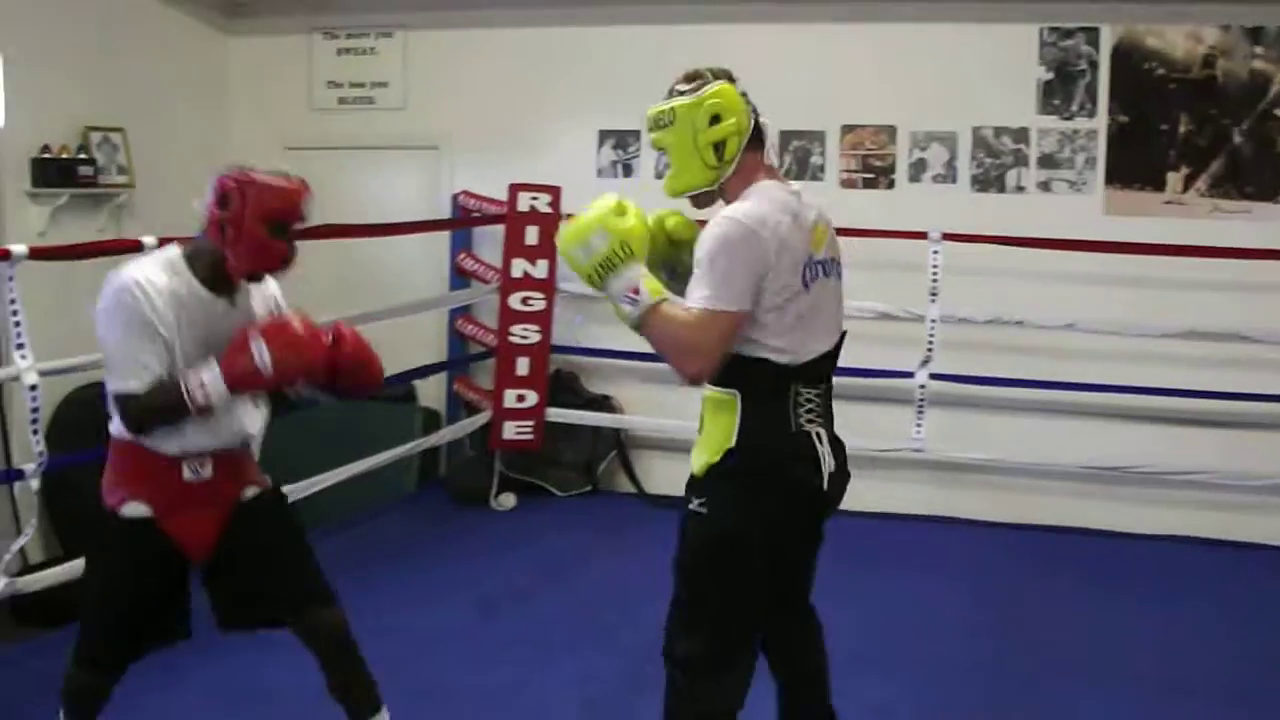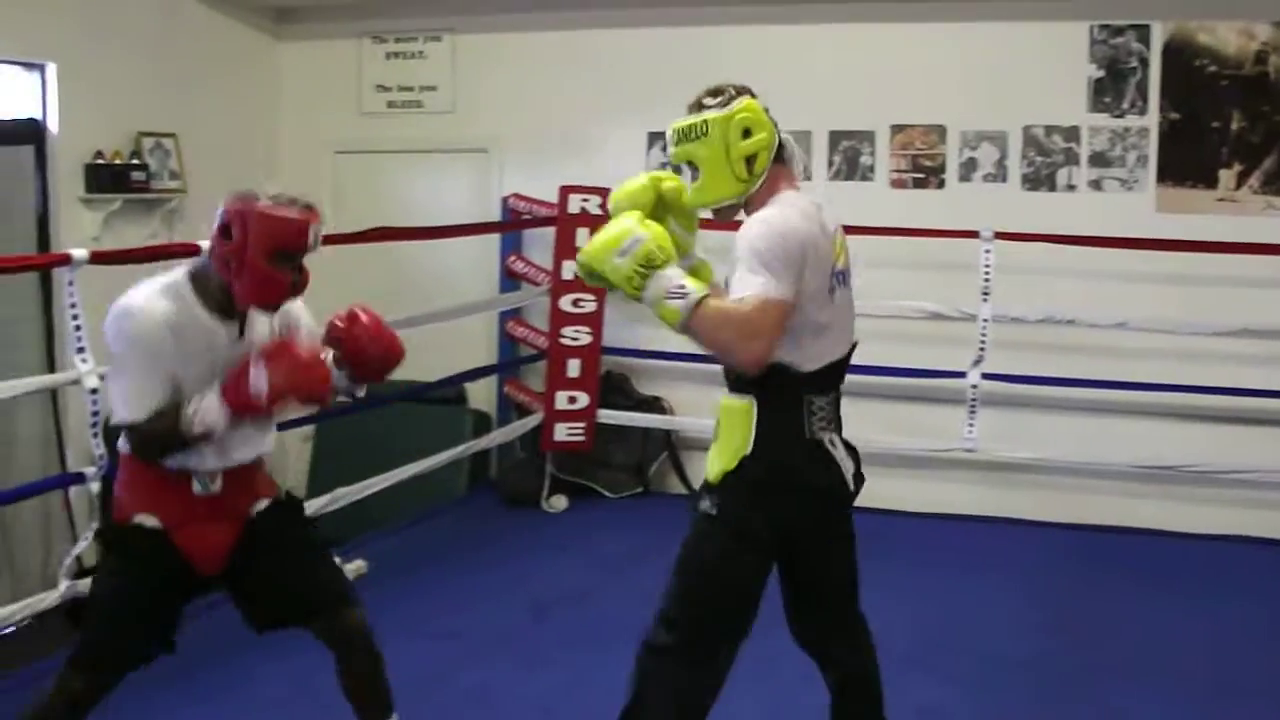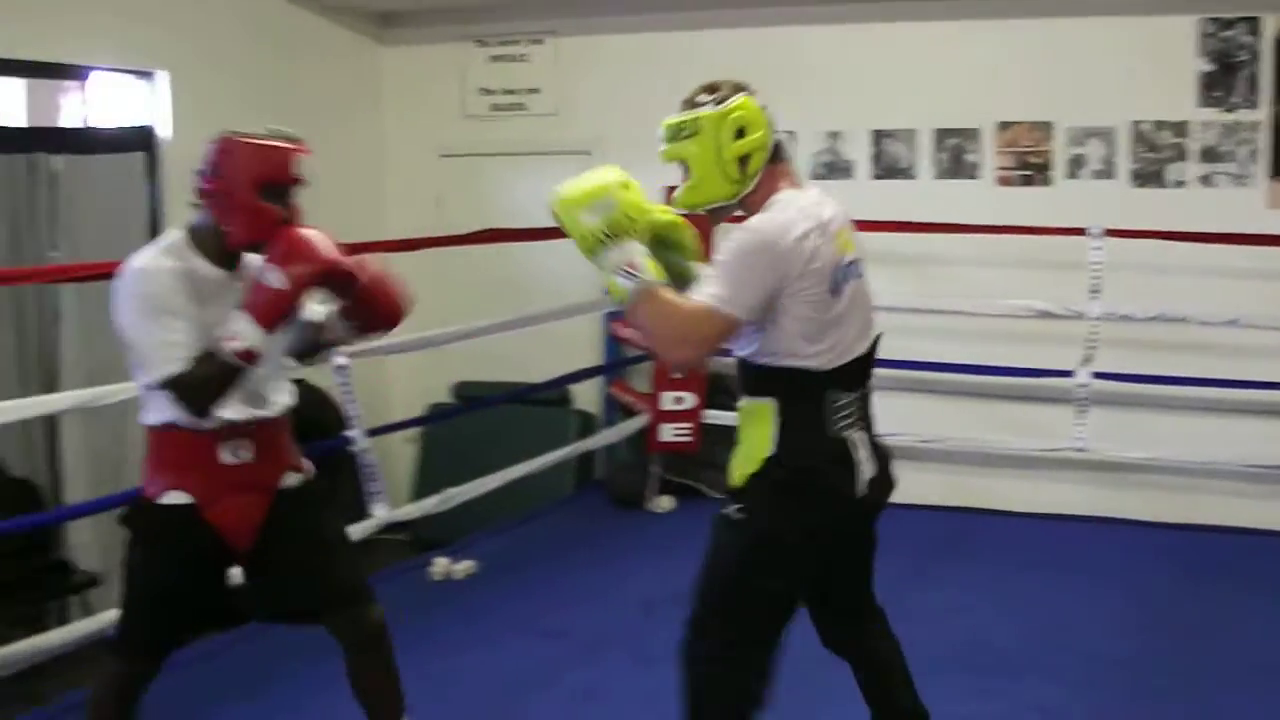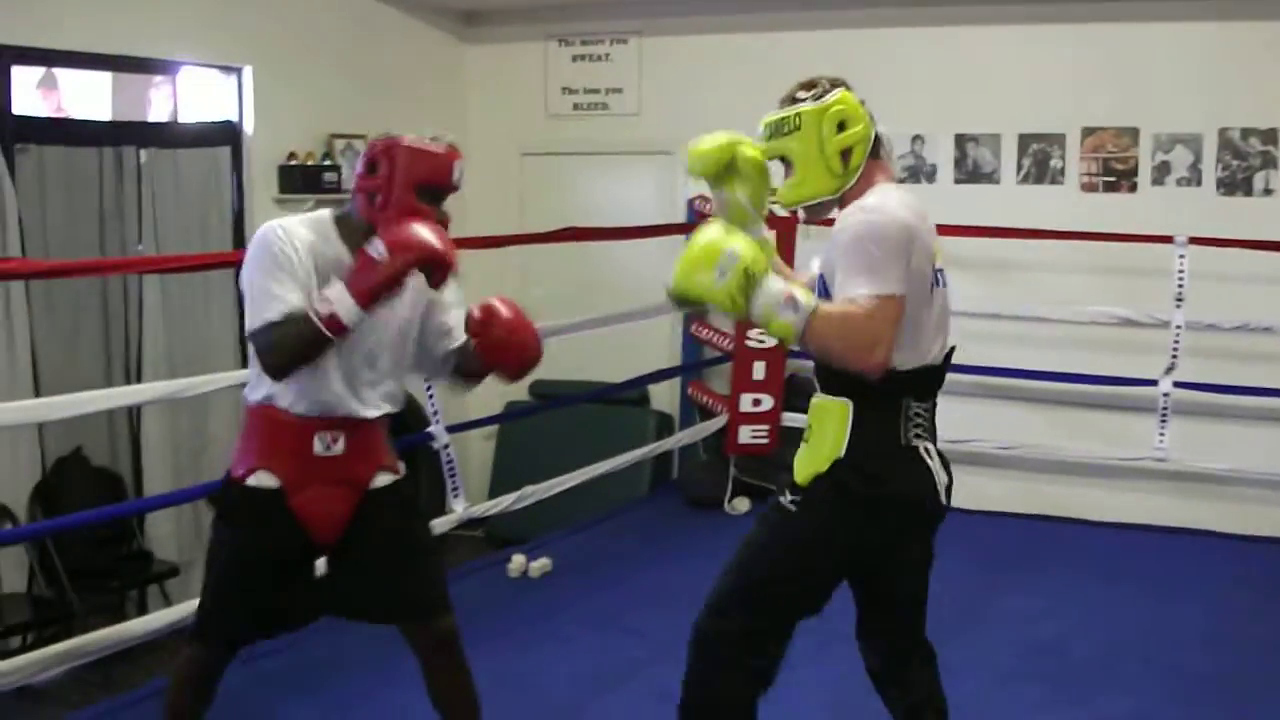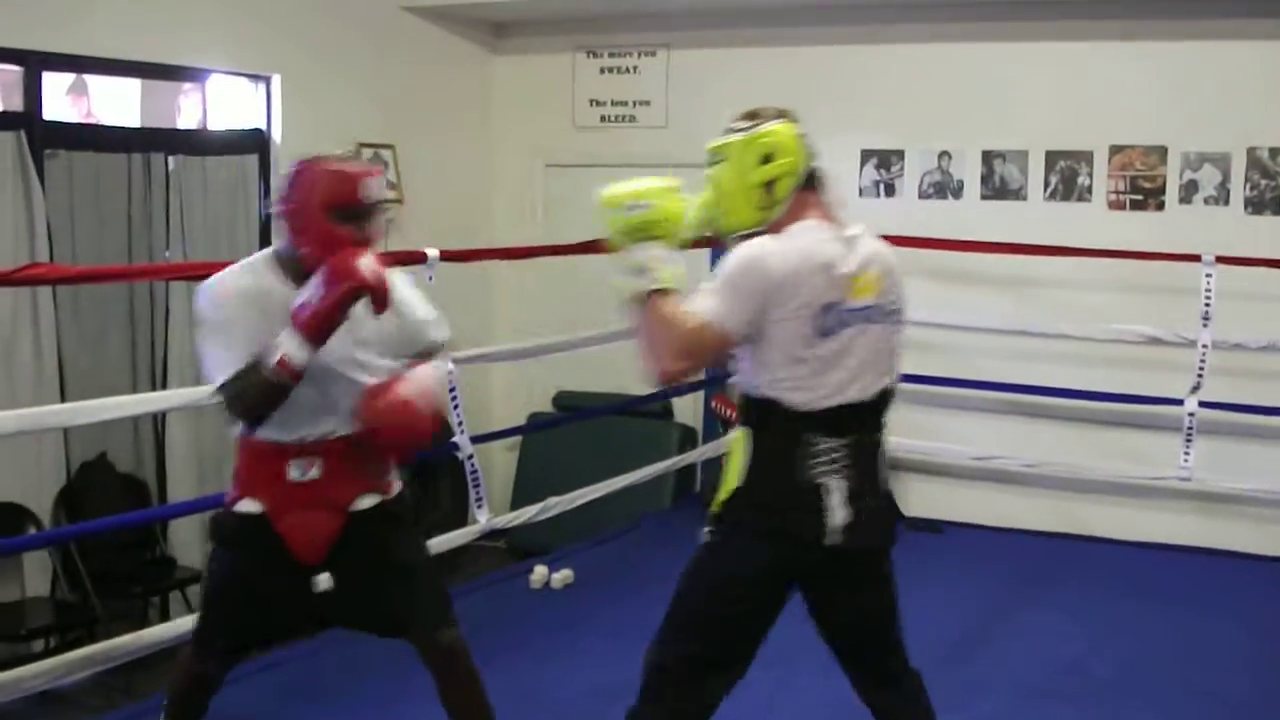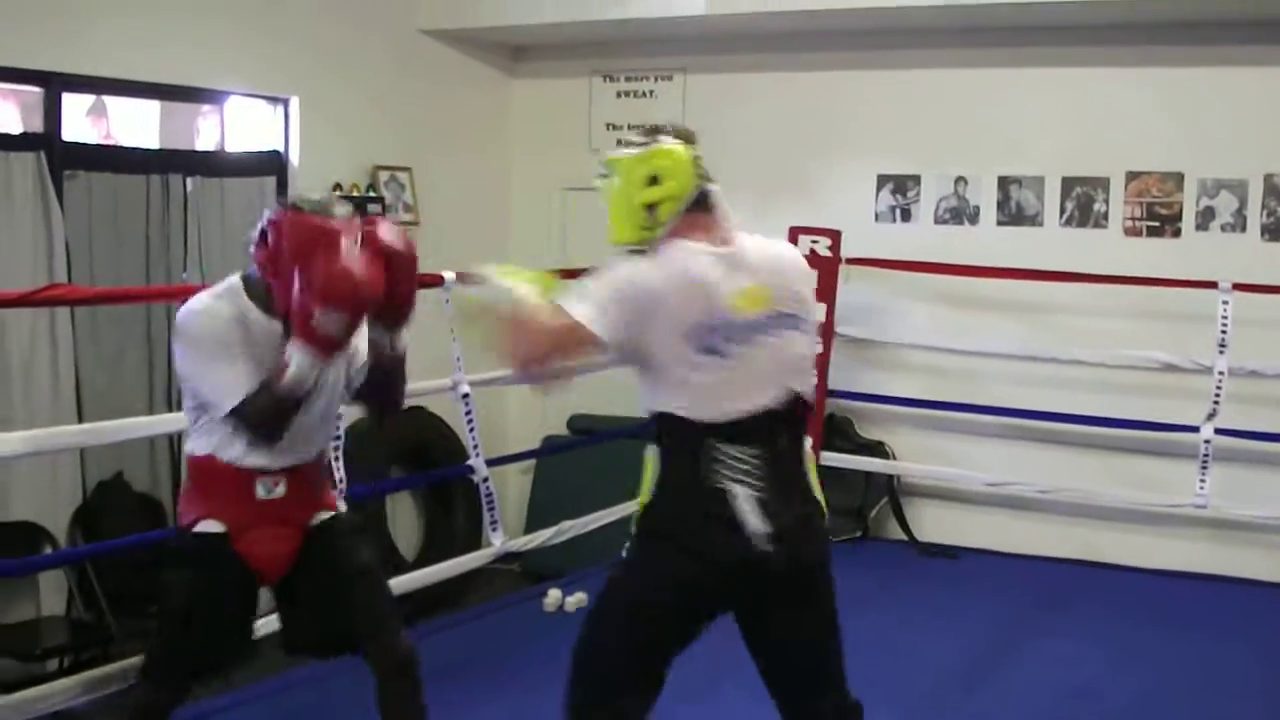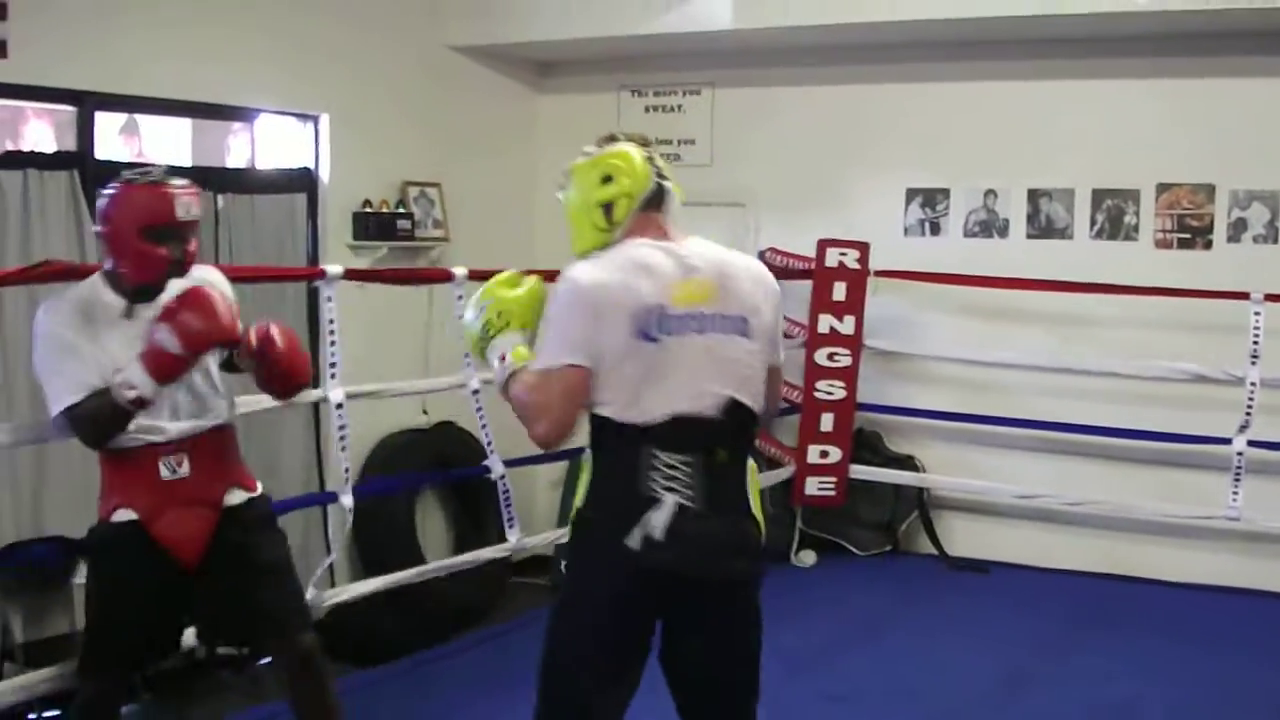
dt=0.4s
person 1, frame 1
left shoulder: (739, 225)
right shoulder: (804, 214)
left elbow: (696, 358)
left wrist: (622, 273)
right wrist: (684, 262)
left hip: (751, 466)
right hip: (806, 456)
left knee: (701, 649)
right knee: (784, 614)
person 1, frame 2
left shoulder: (774, 229)
right shoulder: (811, 221)
left elbow: (746, 344)
right elbow: (736, 313)
left wrist: (654, 278)
right wrist: (677, 251)
left hip: (767, 470)
right hip: (819, 463)
left knee: (684, 648)
right knee: (830, 620)
person 1, frame 3
left shoulder: (763, 236)
right shoulder: (821, 213)
left elbow: (679, 346)
left wrist: (618, 245)
right wrist: (682, 263)
left hip: (793, 476)
right hip: (848, 464)
left knee: (723, 654)
right knee: (852, 619)
person 1, frame 4
left shoulder: (873, 219)
right shoulder: (894, 215)
left elbow: (863, 348)
right elbow: (816, 308)
left wrist: (754, 289)
right wrist: (741, 207)
left hip: (856, 479)
right hip: (909, 477)
left knee: (731, 638)
right knee: (901, 655)
person 1, frame 5
left shoulder: (765, 261)
right shoulder: (879, 257)
left elbow: (671, 360)
left wrist: (649, 254)
left hip: (771, 513)
right hip: (861, 510)
person 1, frame 6
left shoulder: (645, 281)
right shoulder: (789, 265)
left elbow: (533, 351)
left wrist: (506, 285)
left hip: (694, 531)
right hip: (791, 524)
person 1, frame 7
left shoulder: (594, 280)
right shoulder: (751, 276)
left elbow: (549, 422)
left wrist: (504, 344)
left hip: (621, 536)
right hip: (727, 533)
person 2, frame 1
left shoulder: (259, 290)
right shoulder: (137, 289)
left elbow: (271, 380)
right elbow: (138, 414)
left wrist: (324, 363)
right wrist: (230, 373)
left hip: (235, 482)
right hip: (147, 493)
left knee: (325, 625)
right knee: (101, 655)
person 2, frame 2
left shoulder: (280, 309)
right shoulder: (141, 316)
left elbow: (307, 380)
right elbow: (143, 443)
left wrist: (351, 362)
right wrist: (235, 398)
left hip: (248, 496)
right hip: (160, 508)
left knee: (348, 628)
right knee: (95, 668)
person 2, frame 3
left shoulder: (271, 261)
right shoulder: (151, 274)
left elbow: (309, 341)
right elbow: (193, 395)
left wrist: (352, 311)
right wrist: (262, 310)
left hip: (273, 465)
right hip: (186, 481)
left knee: (361, 620)
right knee: (139, 653)
person 2, frame 4
left shoulder: (420, 269)
right shoulder: (282, 239)
left elbow: (456, 364)
right elbow: (277, 358)
left wrist: (492, 351)
right wrist: (361, 285)
left hip: (370, 467)
right hip: (276, 466)
left knee: (435, 627)
right knee: (217, 637)
person 2, frame 5
left shoulder: (380, 282)
right shoulder: (229, 292)
left elbow: (431, 353)
right elbow: (247, 407)
left wrist: (416, 389)
right wrist: (312, 320)
left hip: (362, 487)
right hip: (270, 493)
left knee: (441, 639)
right knee: (214, 649)
person 2, frame 6
left shoulder: (334, 311)
right shoulder: (205, 319)
left elbow: (385, 405)
right elbow: (264, 428)
left wrist: (390, 322)
right wrist: (314, 342)
left hip: (309, 504)
right hip: (224, 512)
left knee: (393, 651)
right knee: (169, 676)
person 2, frame 7
left shoulder: (205, 284)
right shoulder: (65, 315)
right elbow: (92, 429)
left wrist: (261, 348)
right wrist: (155, 364)
left hip: (223, 486)
right hip: (136, 504)
left knee: (295, 642)
right knee: (106, 674)
